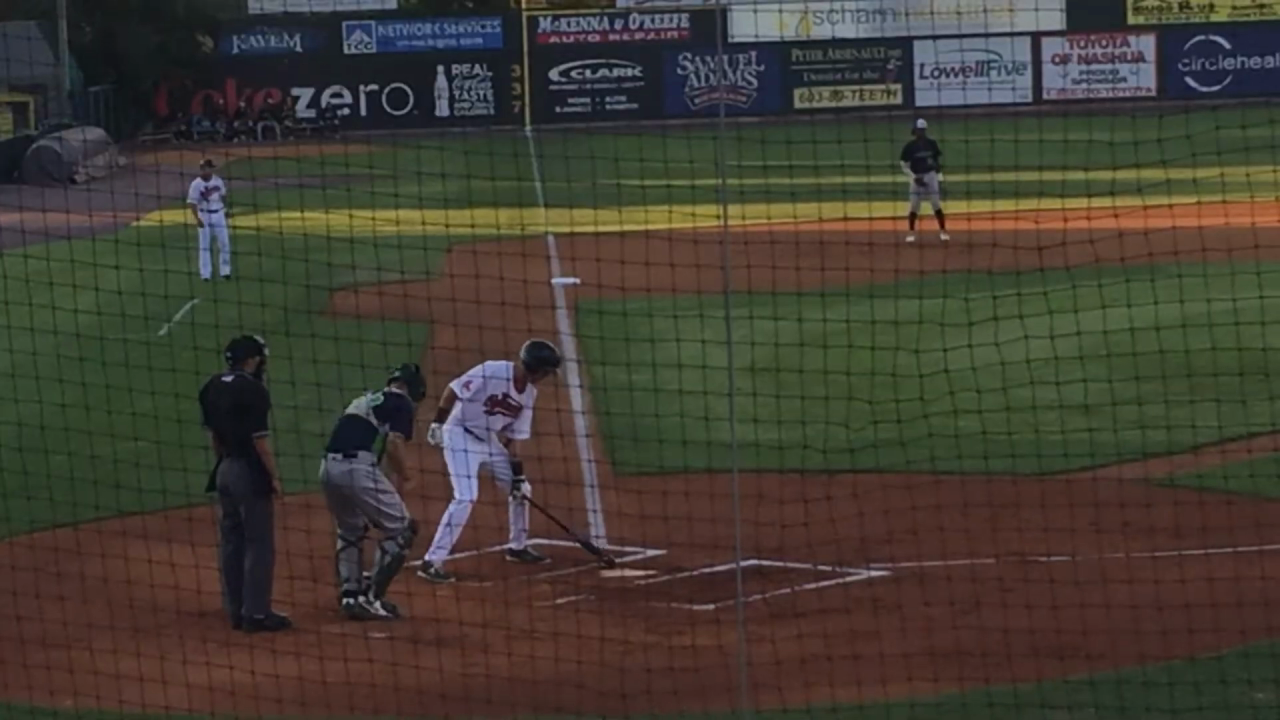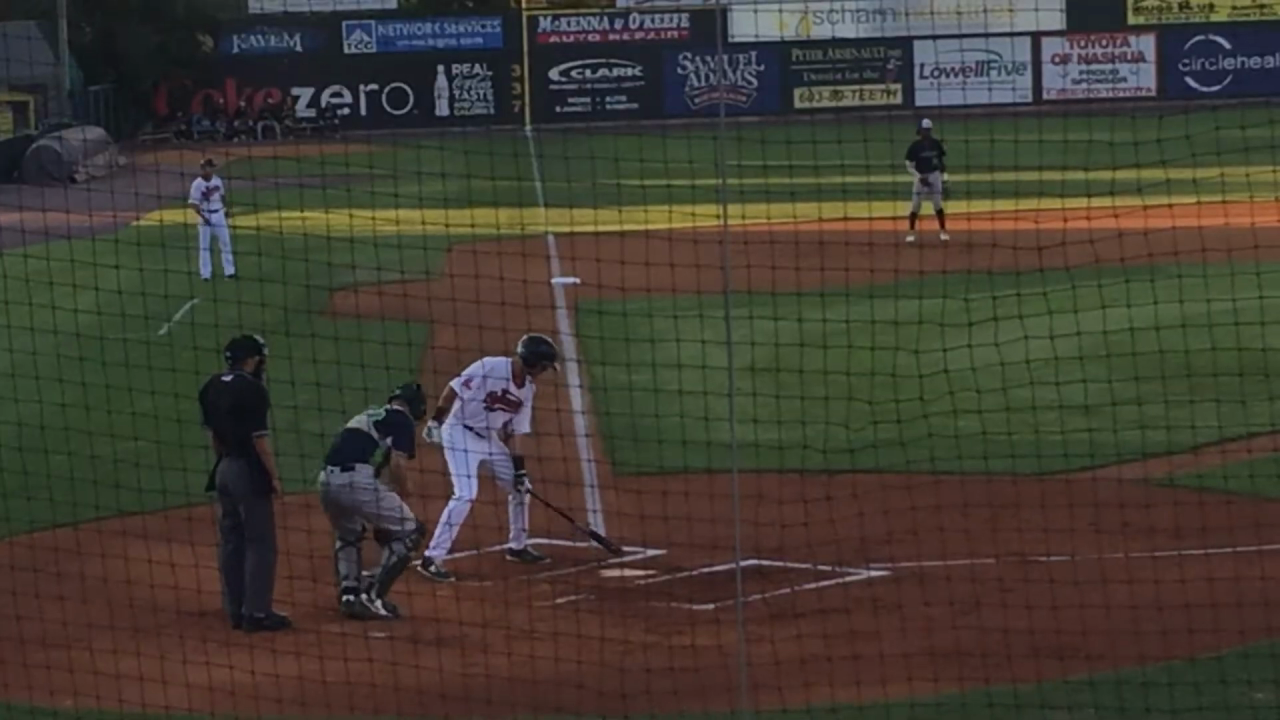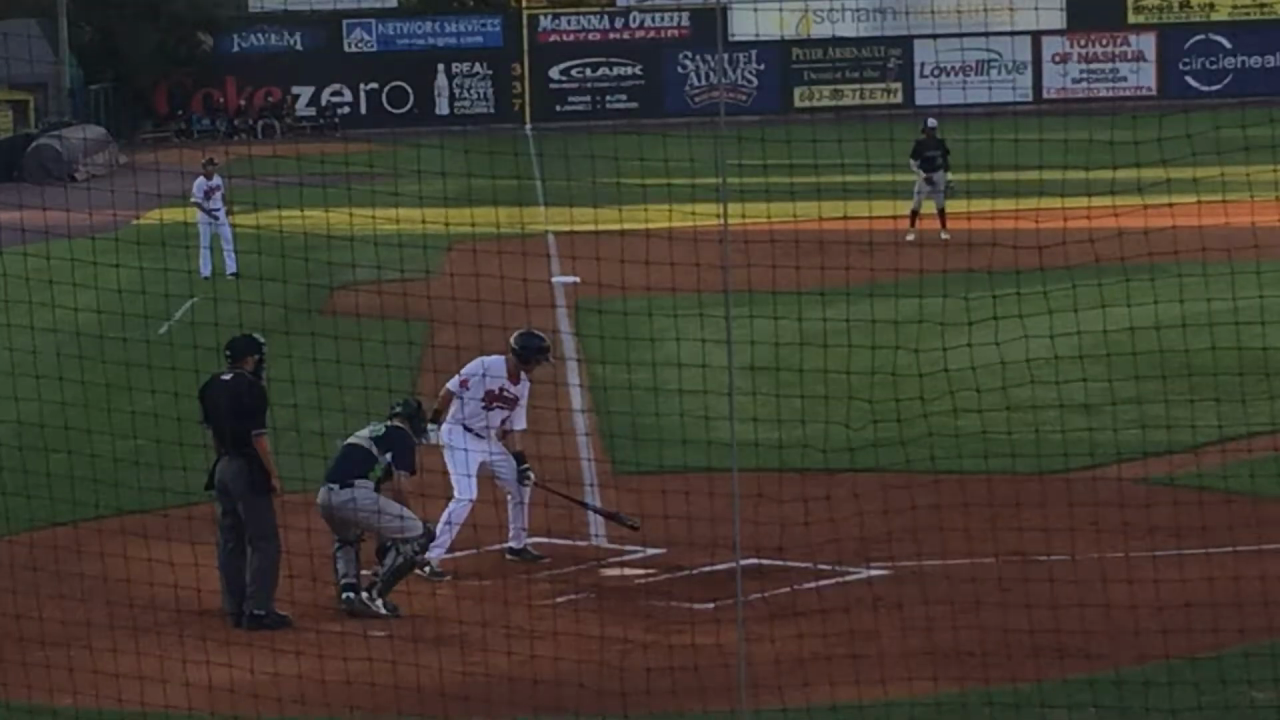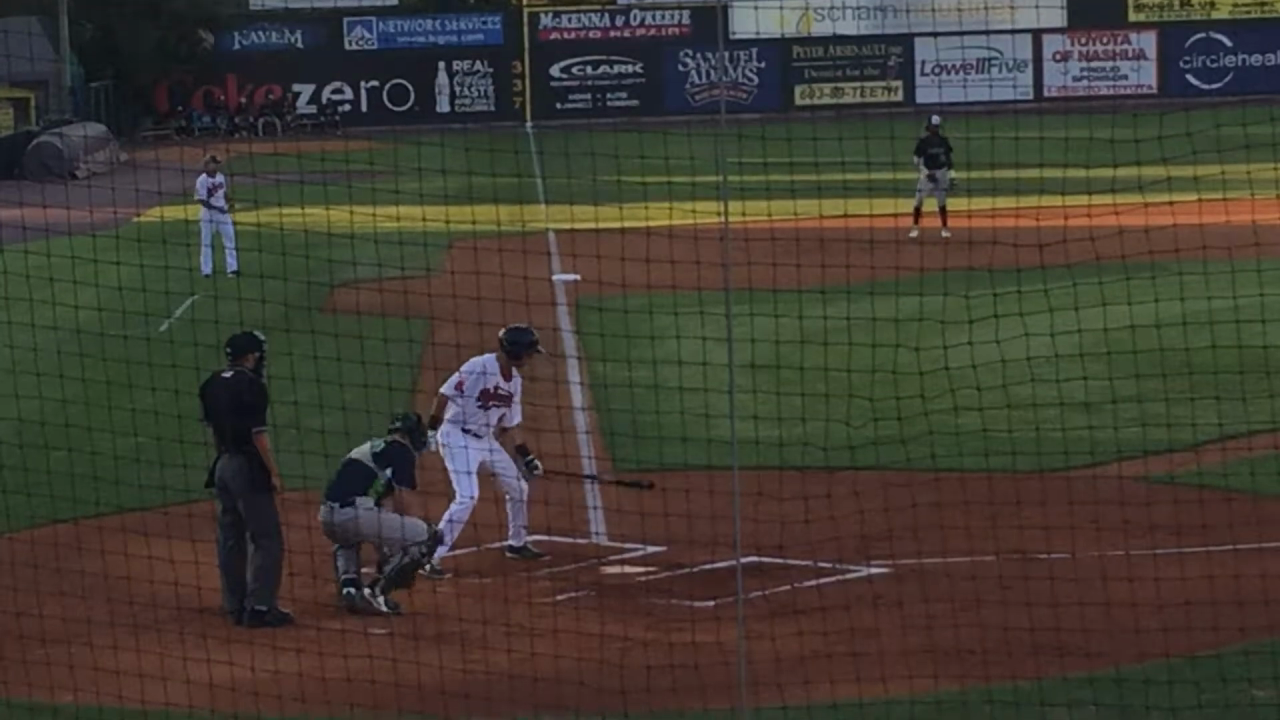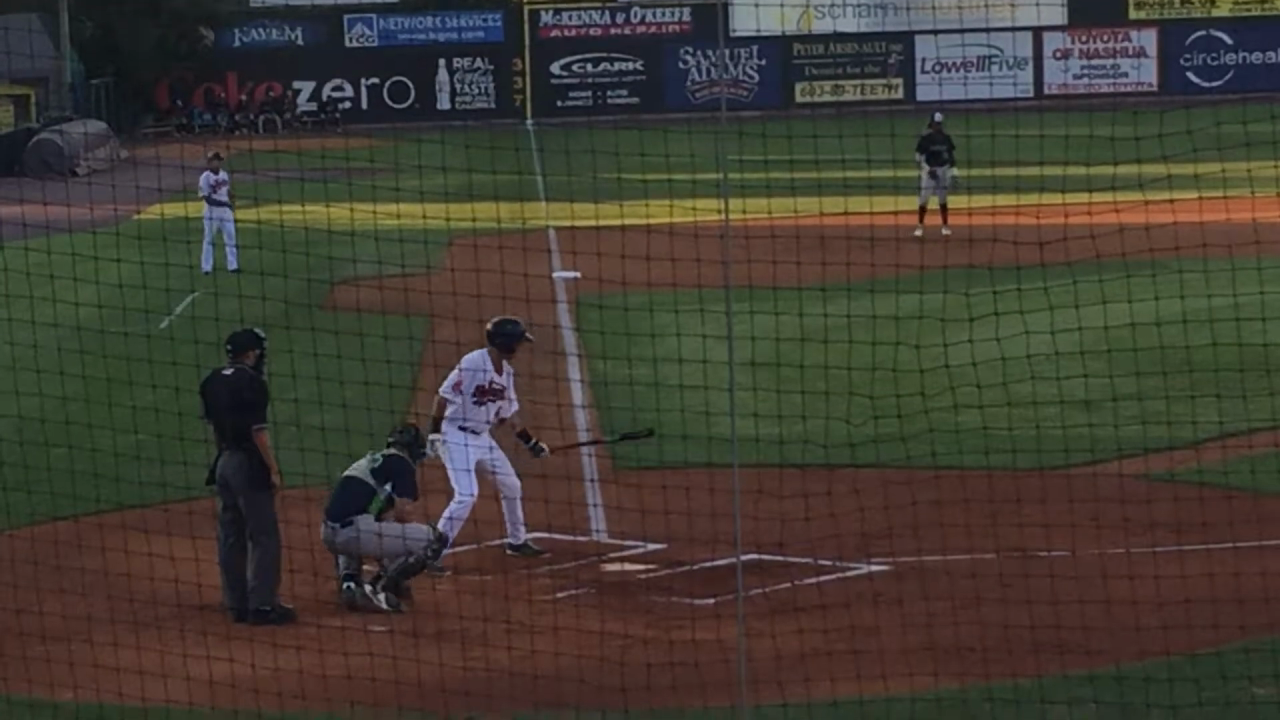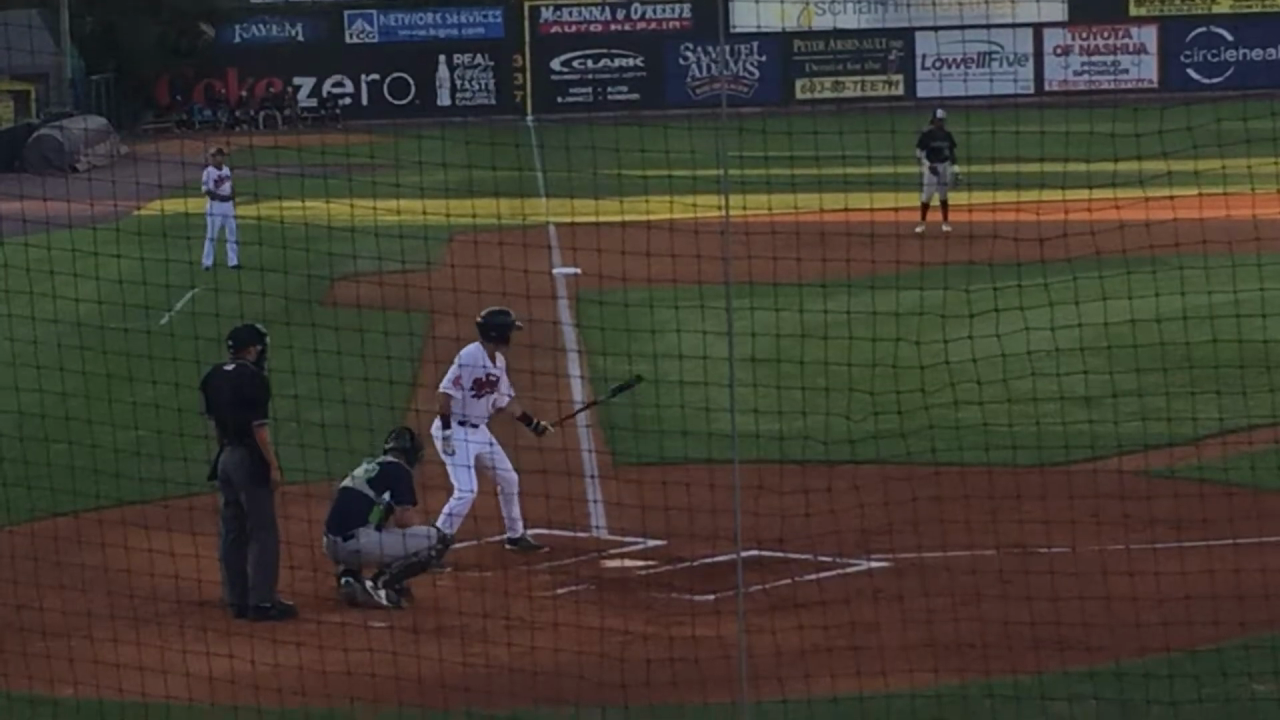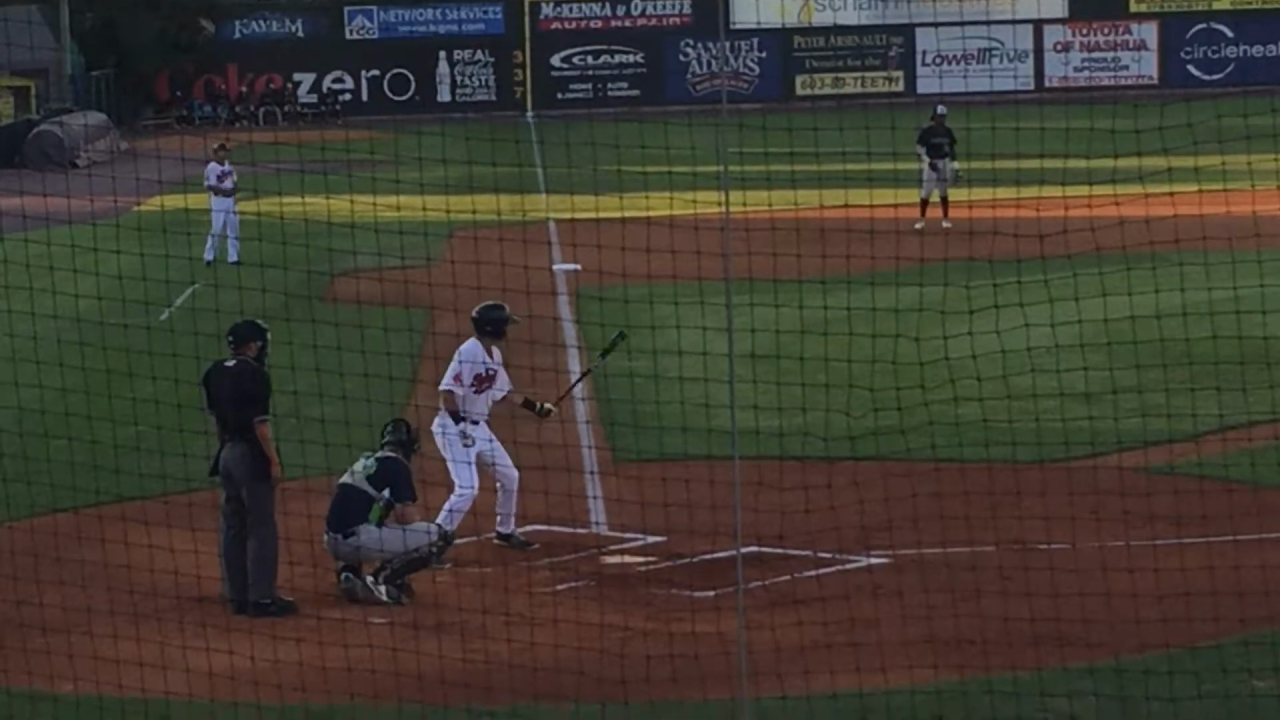
dt=0.1s
person 1, frame 1
left shoulder: (212, 387)
right shoulder: (252, 390)
left elbow: (213, 434)
right elbow: (260, 439)
right wrist: (274, 476)
left hip: (224, 470)
right hip: (249, 472)
left knee: (231, 542)
right knee: (259, 544)
left ankle: (236, 611)
right ankle: (256, 613)
person 1, frame 2
left shoulder: (212, 387)
right shoulder: (252, 389)
left elbow: (213, 434)
right elbow: (259, 439)
right wrist: (274, 476)
left hip: (223, 470)
right hip: (249, 472)
left knee: (230, 542)
right knee: (260, 543)
left ankle: (236, 610)
right ankle: (257, 612)
person 1, frame 3
left shoulder: (211, 386)
right shoulder: (251, 388)
left elbow: (213, 432)
right elbow: (258, 437)
right wrist: (273, 474)
left hip: (222, 468)
right hip: (248, 470)
left knee: (229, 541)
right knee: (264, 540)
left ankle: (235, 609)
right ankle: (258, 609)
person 1, frame 4
left shoulder: (211, 384)
right shoulder: (251, 386)
left elbow: (214, 429)
right elbow: (258, 435)
right wrist: (273, 472)
left hip: (223, 466)
right hip: (248, 468)
left knee: (230, 539)
right knee: (266, 537)
left ankle: (236, 606)
right ankle: (260, 605)
person 1, frame 5
left shoulder: (212, 381)
right shoulder: (251, 383)
left elbow: (214, 425)
right elbow: (258, 432)
right wrist: (273, 470)
left hip: (224, 463)
right hip: (248, 465)
left knee: (230, 536)
right knee: (264, 536)
left ankle: (237, 603)
right ankle: (262, 604)
person 1, frame 6
left shoulder: (214, 377)
right shoulder: (253, 378)
left elbow: (216, 421)
right elbow: (259, 428)
right wrist: (273, 466)
left hip: (225, 459)
right hip: (249, 460)
left knee: (231, 532)
right knee: (262, 532)
left ankle: (237, 599)
right ankle: (262, 601)
person 1, frame 7
left shoulder: (214, 372)
right shoulder: (254, 374)
left elbow: (216, 417)
right elbow: (260, 423)
right wrist: (274, 461)
left hip: (227, 454)
right hip: (251, 456)
left knee: (232, 527)
right knee: (261, 528)
left ankle: (238, 595)
right ankle: (262, 597)
person 2, frame 1
left shoulder: (529, 392)
right shoulder: (491, 371)
left elbow: (516, 436)
right elbow: (453, 390)
left wrist: (519, 476)
right wrist: (438, 422)
left hip: (489, 441)
right hip: (461, 436)
left knee: (521, 489)
right knee: (465, 498)
left ankle: (517, 547)
right ankle: (432, 562)
person 2, frame 2
left shoulder: (528, 387)
right shoulder: (490, 367)
left elbow: (516, 432)
right elbow: (453, 389)
left wrist: (520, 471)
right wrist: (435, 420)
left hip: (489, 439)
right hip: (461, 434)
left knee: (521, 487)
right knee: (465, 496)
left ankle: (517, 546)
right ankle: (432, 558)
person 2, frame 3
left shoulder: (523, 384)
right shoulder: (484, 367)
left elbow: (514, 428)
right elbow: (449, 391)
left wrist: (523, 465)
right wrist: (434, 423)
left hip: (489, 439)
right hip: (460, 436)
left knee: (521, 487)
right knee: (464, 498)
left ankle: (517, 546)
right ankle: (428, 559)
person 2, frame 4
left shoulder: (515, 379)
right shoulder: (479, 367)
left elbow: (510, 424)
right elbow: (444, 394)
left wrist: (527, 457)
right wrist: (431, 430)
left hip: (486, 438)
right hip: (458, 437)
left knee: (518, 486)
right knee: (467, 498)
left ankle: (517, 543)
right ankle: (428, 557)
person 2, frame 5
left shoulder: (506, 371)
right shoulder: (473, 363)
left elbow: (507, 413)
right elbow: (443, 397)
left wrist: (531, 442)
right wrist: (434, 432)
left hip: (480, 436)
right hip: (456, 435)
left knee: (512, 485)
right knee: (466, 496)
left ankle: (517, 541)
person 2, frame 6
left shoulder: (498, 360)
right shoulder: (470, 356)
left elbow: (504, 401)
right elbow: (445, 393)
left wrist: (533, 424)
right wrist: (445, 430)
left hip: (478, 430)
right hip: (455, 431)
left knee: (509, 479)
right knee: (466, 492)
left ankle: (515, 536)
person 2, frame 7
left shoulder: (494, 354)
right shoulder: (468, 352)
left elbow: (503, 390)
right elbow: (446, 391)
left wrist: (535, 407)
right wrist: (460, 423)
left hip: (478, 427)
right hip: (453, 428)
left knee: (509, 477)
right knee: (467, 490)
left ankle: (505, 531)
person 3, frame 1
left shoulder: (365, 399)
right shoulder: (401, 403)
right elbow: (394, 445)
right wrist: (402, 475)
left hip: (328, 468)
right hip: (356, 468)
left knee: (350, 533)
right knee: (402, 529)
left ankle: (350, 596)
right ankle: (370, 596)
person 3, frame 2
left shoulder: (368, 415)
right shoulder: (402, 420)
right elbow: (397, 464)
right wrist: (401, 493)
left hip: (327, 480)
right hip: (356, 480)
left knee: (348, 535)
right knee: (410, 531)
left ankle: (349, 595)
right ankle: (372, 596)
person 3, frame 3
left shoulder: (370, 432)
right shoulder: (402, 436)
right elbow: (399, 483)
left wrist: (383, 530)
right wrist: (406, 514)
left hip: (327, 497)
right hip: (353, 495)
left knee: (347, 537)
right knee: (421, 534)
left ankle: (348, 592)
right ankle: (373, 595)
person 3, frame 4
left shoulder: (371, 446)
right shoulder: (402, 450)
right elbow: (402, 500)
left wrist: (384, 554)
right wrist: (410, 521)
left hip: (329, 514)
right hip: (354, 511)
left knee: (348, 538)
right knee: (429, 537)
left ankle: (350, 589)
right ankle: (376, 593)
person 3, frame 5
left shoulder: (370, 460)
right shoulder: (401, 464)
right elbow: (403, 512)
left hip: (331, 533)
right hip: (356, 529)
right knee: (435, 540)
left ankle: (348, 584)
right ankle: (377, 590)
person 3, frame 6
left shoulder: (368, 467)
right shoulder: (399, 470)
right elbow: (405, 519)
left hip: (334, 544)
right hip: (358, 541)
right knee: (439, 540)
left ankle: (348, 580)
right ankle: (379, 586)
person 3, frame 7
left shoulder: (363, 462)
right shoulder: (396, 465)
right elbow: (404, 517)
left hip: (333, 542)
right hip: (357, 539)
right knee: (440, 537)
left ankle: (348, 575)
right ankle: (379, 582)
